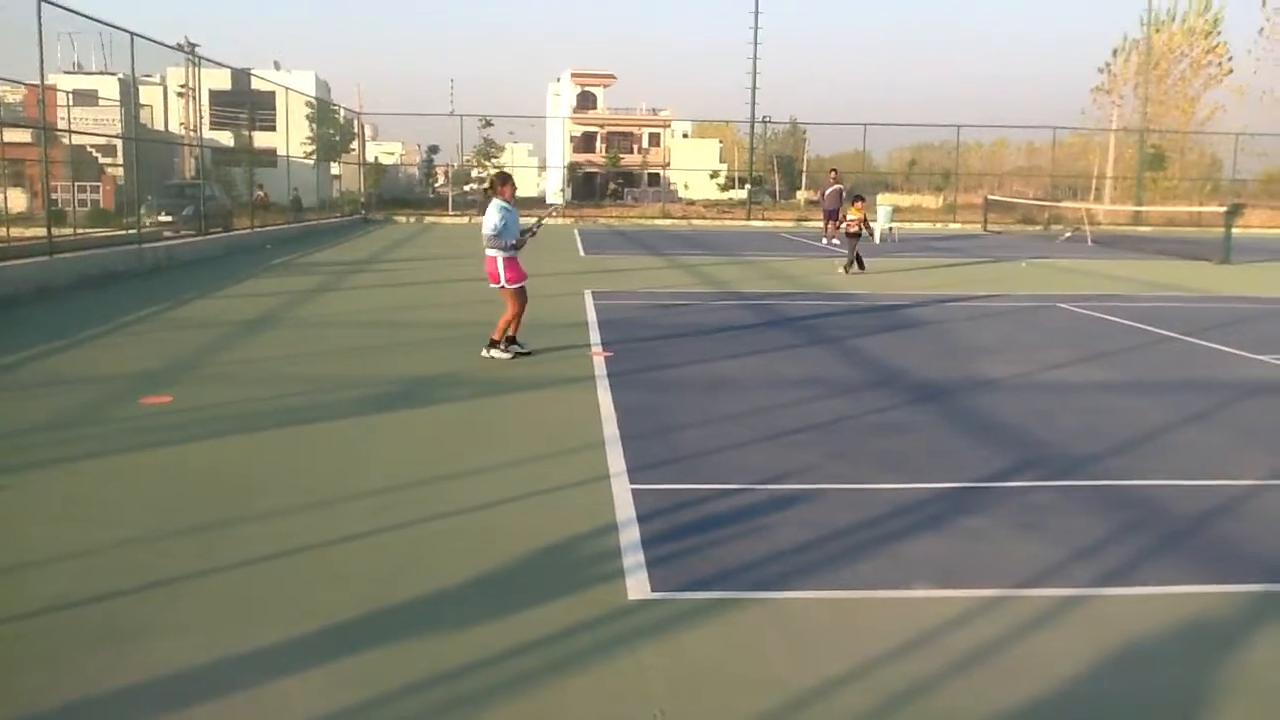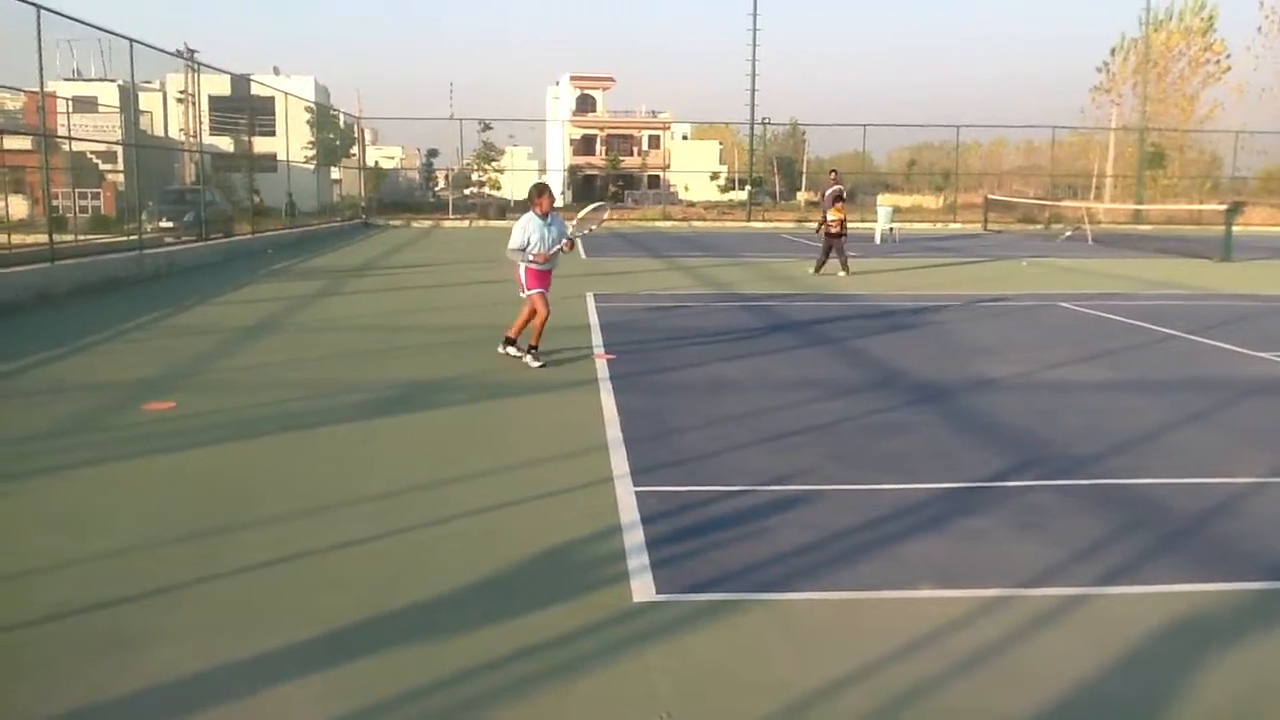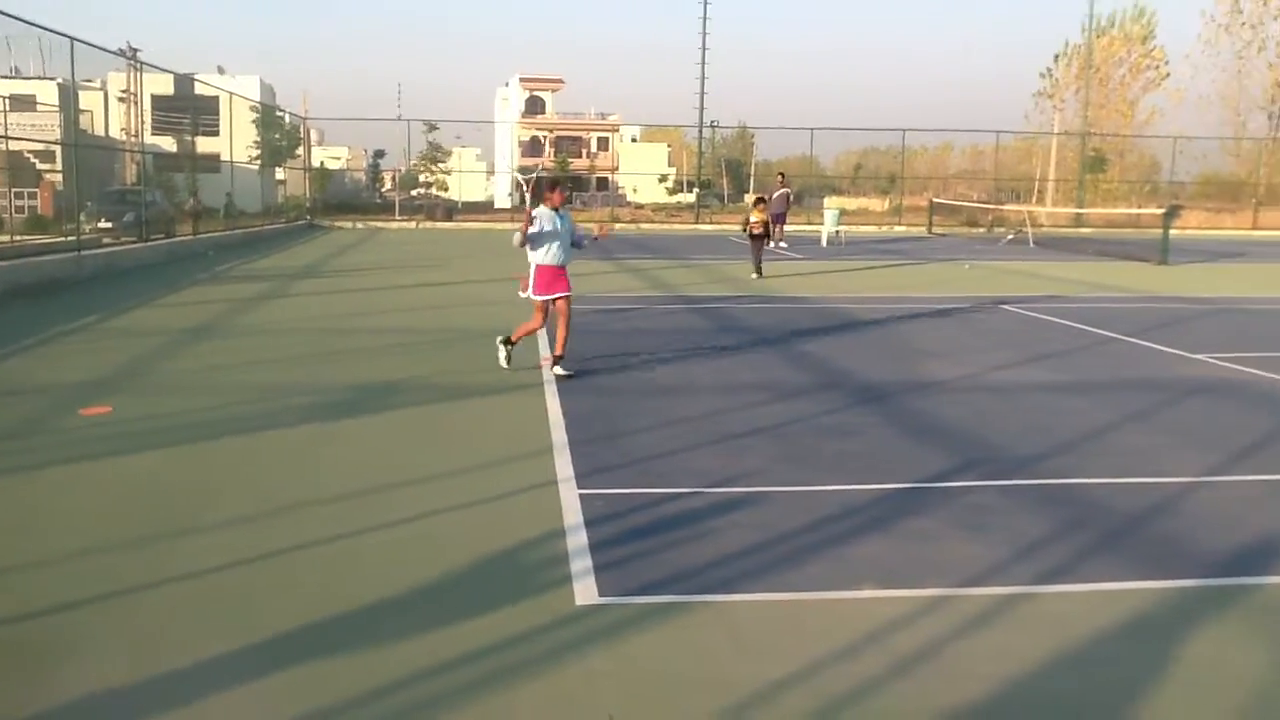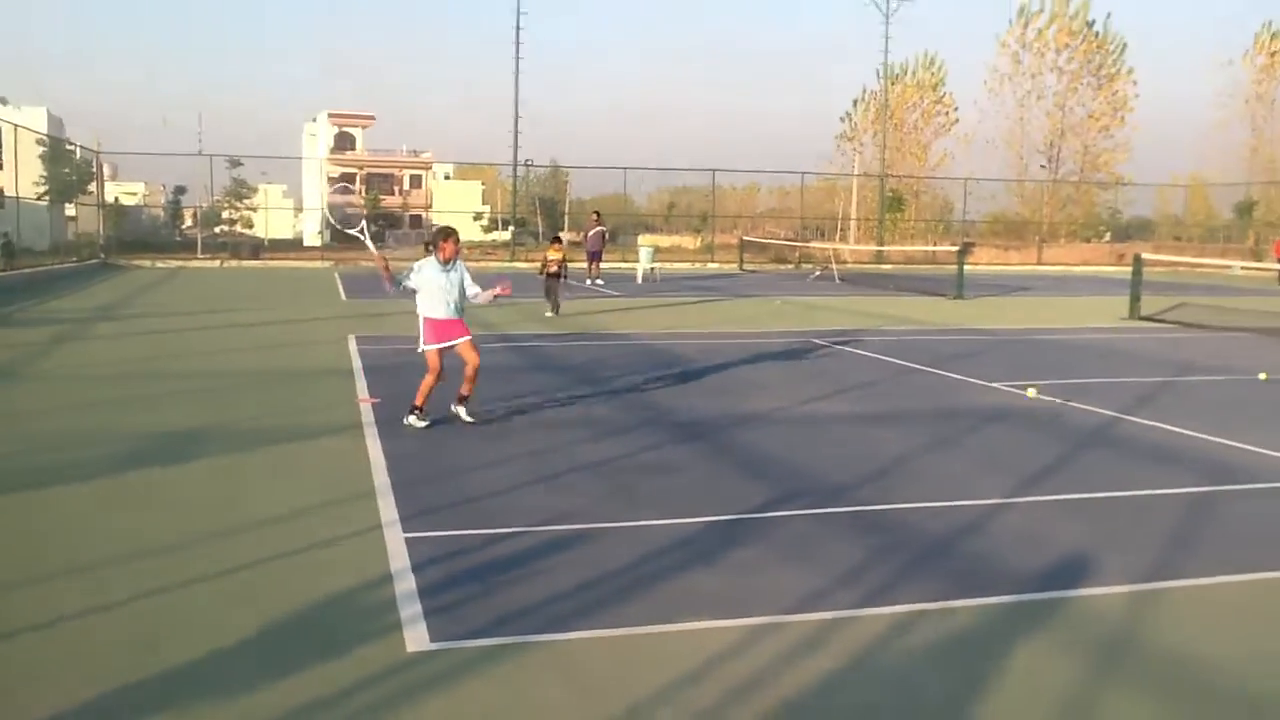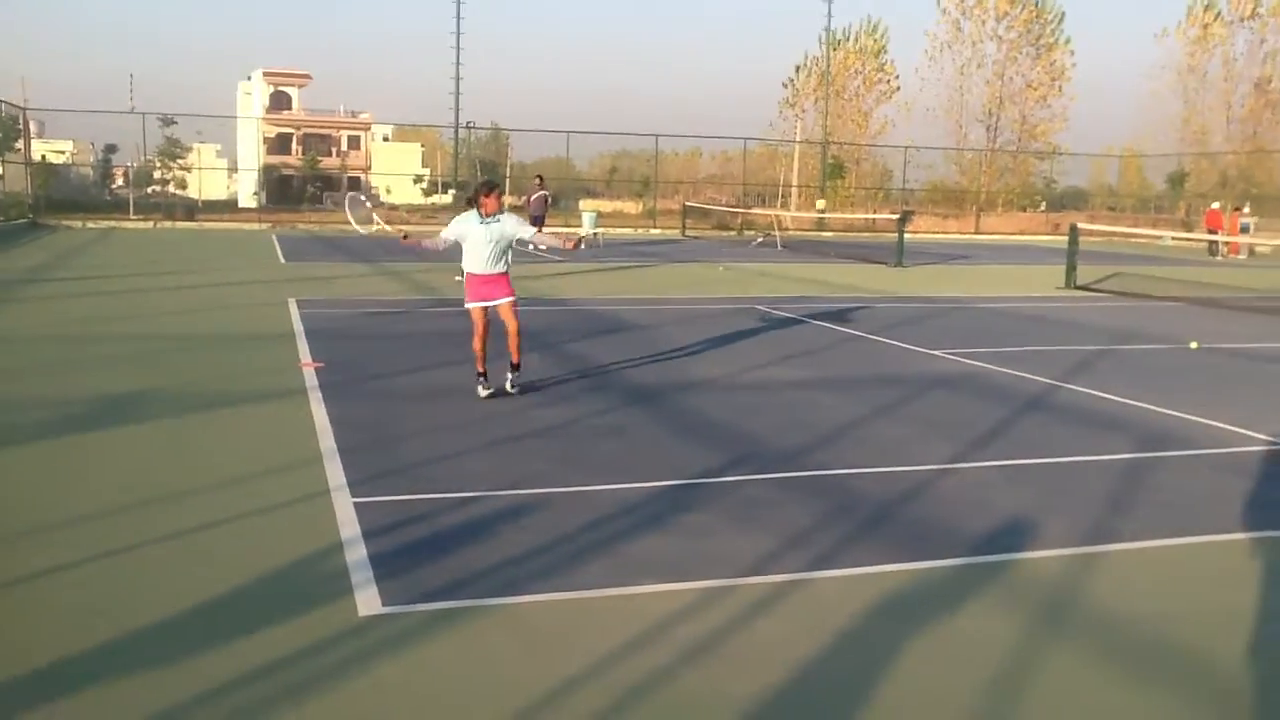
dt=0.4s
person 1, frame 1
left shoulder: (507, 208)
right shoulder: (496, 210)
right elbow: (488, 240)
left wrist: (524, 233)
right wrist: (513, 244)
left hip: (508, 260)
right hip: (500, 261)
left knee: (522, 301)
right knee: (514, 307)
left ankle: (510, 341)
right ankle: (492, 346)
person 1, frame 2
left shoulder: (556, 220)
right shoulder: (525, 223)
left elbow: (563, 240)
right elbow: (512, 252)
left wrist: (567, 243)
right wrist: (533, 258)
left hip: (546, 272)
right hip: (529, 271)
left knee: (530, 310)
right knee: (544, 312)
left ankle: (508, 343)
right ankle: (532, 350)
person 1, frame 3
left shoulder: (565, 216)
right shoulder: (537, 216)
left elbow: (575, 242)
right elbow: (519, 243)
left wrist: (594, 236)
right wrist: (524, 229)
left hip: (560, 272)
right hip: (541, 270)
left knee: (564, 317)
right knee: (539, 321)
left ankle: (557, 362)
right ankle: (508, 342)
person 1, frame 4
left shoulder: (460, 268)
right shoulder: (421, 268)
left elbow: (475, 296)
right elbow: (398, 286)
left wrist: (494, 292)
right wrist: (386, 273)
left hip: (454, 323)
right hip: (431, 323)
left knee: (474, 361)
right knee: (435, 369)
left ankle: (460, 402)
right ankle: (415, 412)
person 1, frame 5
left shoulder: (508, 220)
right shoulder: (463, 221)
left elbow: (534, 235)
right elbow: (440, 242)
right wrist: (413, 241)
left hip: (499, 280)
right hip: (475, 280)
left knee: (513, 326)
right knee: (480, 330)
left ankle: (514, 370)
right ankle: (481, 376)
